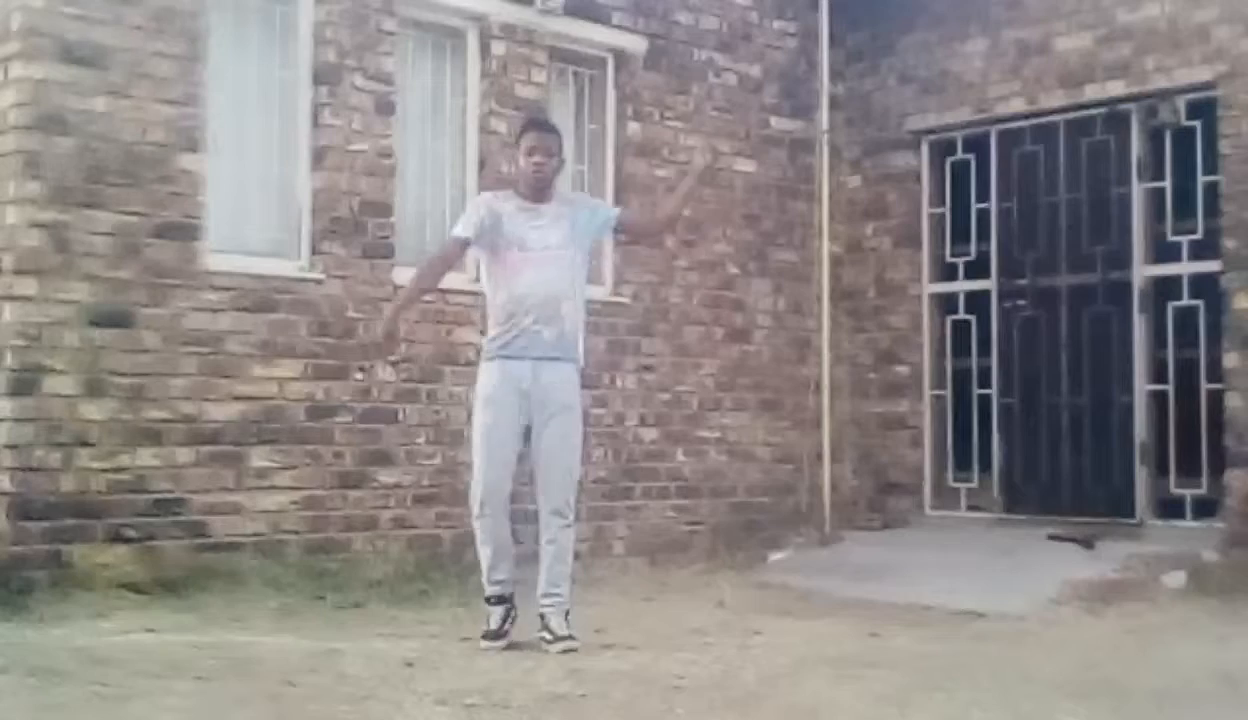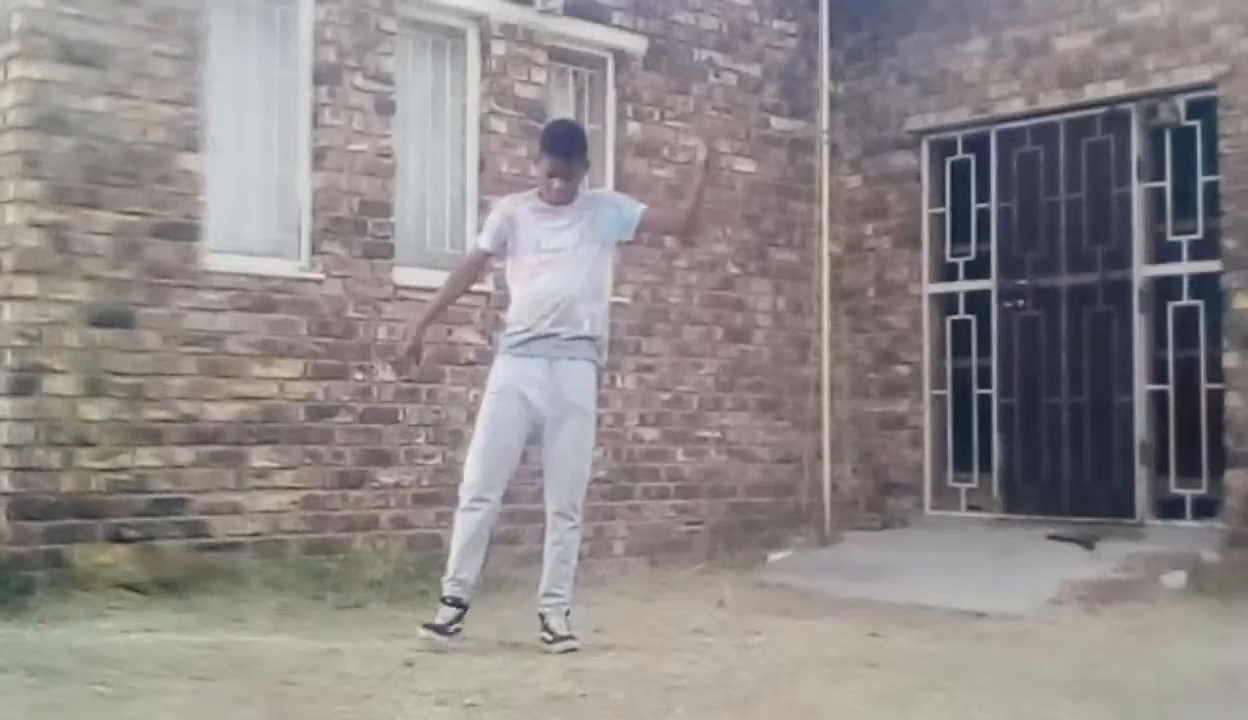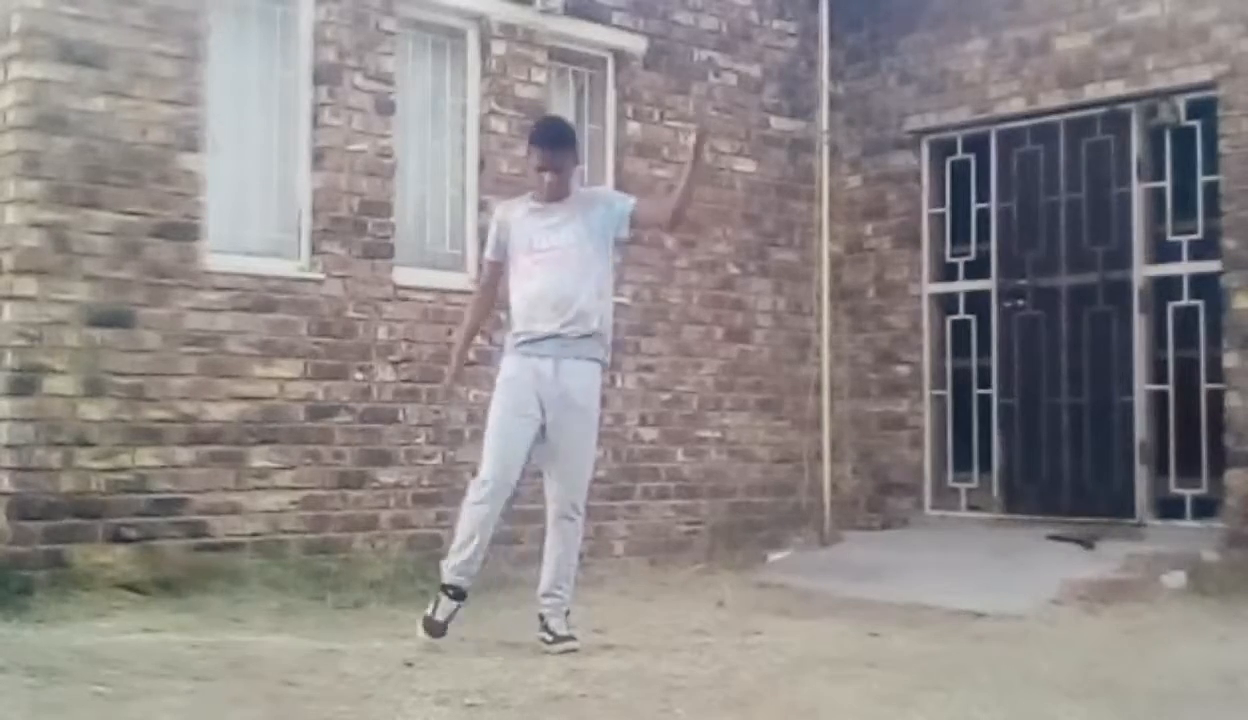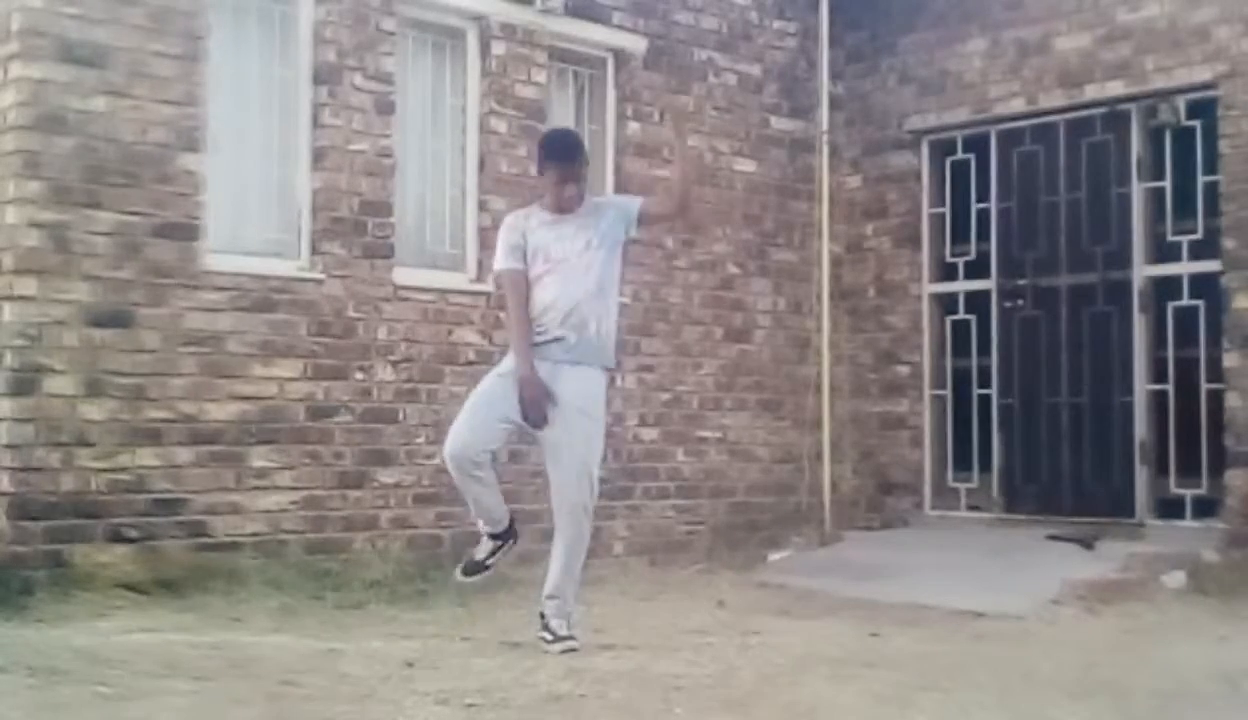
dt=0.7s
person 1, frame 1
left shoulder: (582, 211)
right shoulder: (489, 208)
left elbow: (650, 227)
right elbow: (443, 260)
left wrist: (694, 177)
right wrist: (397, 311)
left hip: (560, 367)
right hip: (502, 365)
left knee: (558, 497)
right knee: (490, 491)
left ankle: (553, 609)
right ankle: (501, 599)
person 1, frame 2
left shoulder: (608, 209)
right shoulder: (511, 211)
left elbow: (679, 225)
right elbow: (469, 269)
left wrist: (702, 174)
right wrist: (421, 324)
left hip: (575, 368)
right hip: (516, 363)
left knee: (567, 500)
right knee: (480, 484)
left ankle: (554, 611)
right ankle: (455, 596)
person 1, frame 3
left shoulder: (603, 207)
right shoulder: (509, 216)
left elbow: (669, 215)
right elbow: (488, 288)
left wrist: (693, 157)
right wrist: (460, 345)
left hip: (580, 367)
right hip: (521, 363)
left knee: (567, 500)
right knee: (493, 479)
left ankle: (553, 613)
right ankle: (453, 585)
person 1, frame 4
left shoulder: (612, 213)
right shoulder: (519, 226)
left elbow: (677, 206)
right elbow: (517, 305)
left wrist: (680, 142)
right wrist: (526, 375)
left hip: (583, 373)
right hip: (527, 363)
left knee: (576, 499)
right knee: (461, 448)
left ankle: (556, 612)
right ankle: (497, 528)
